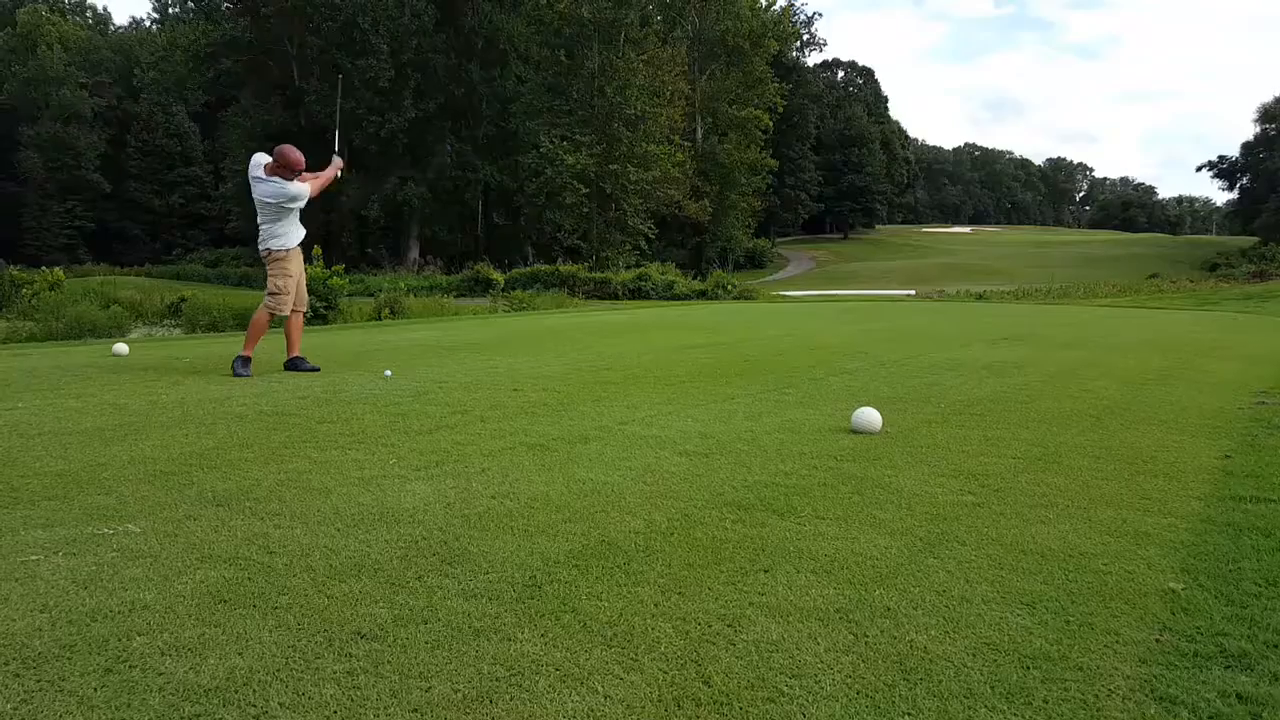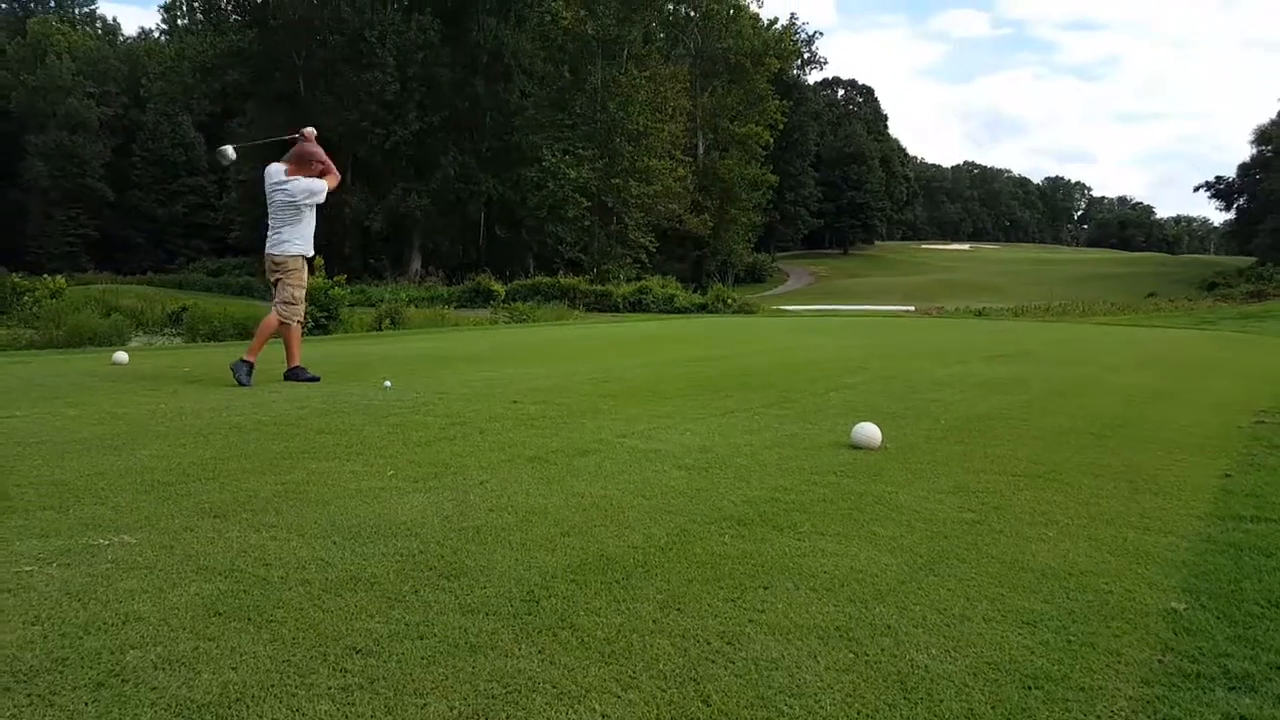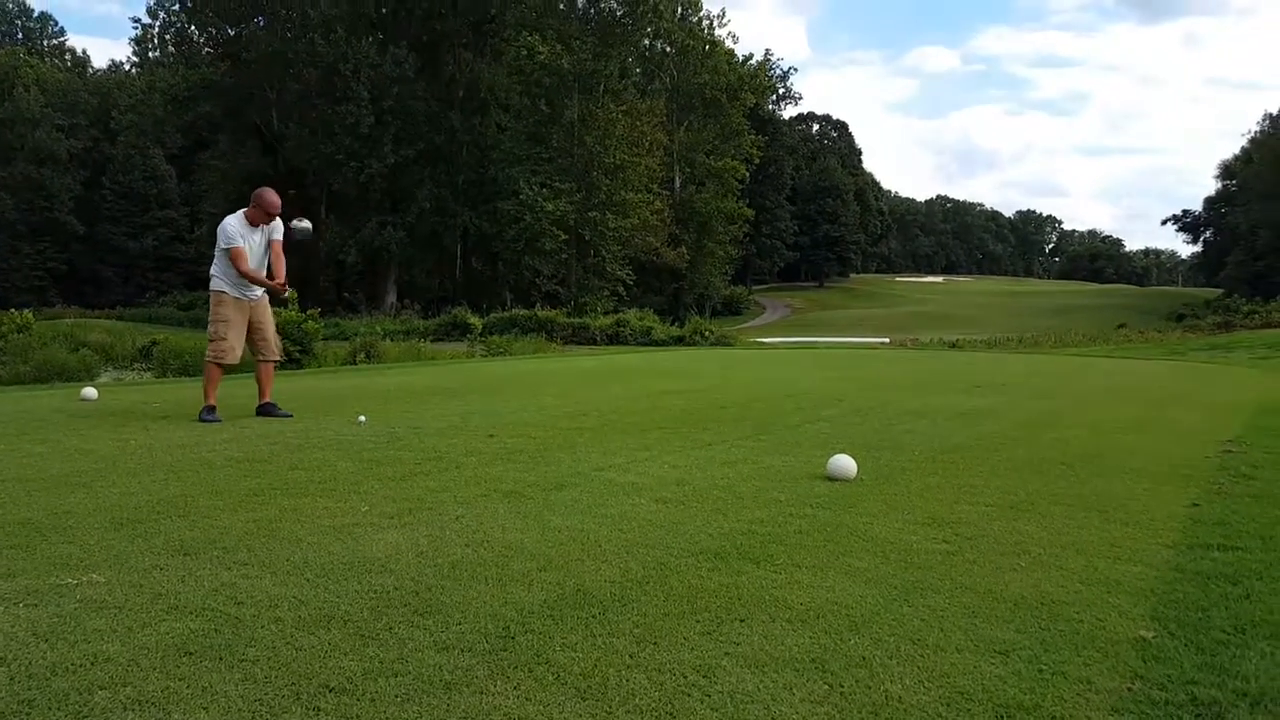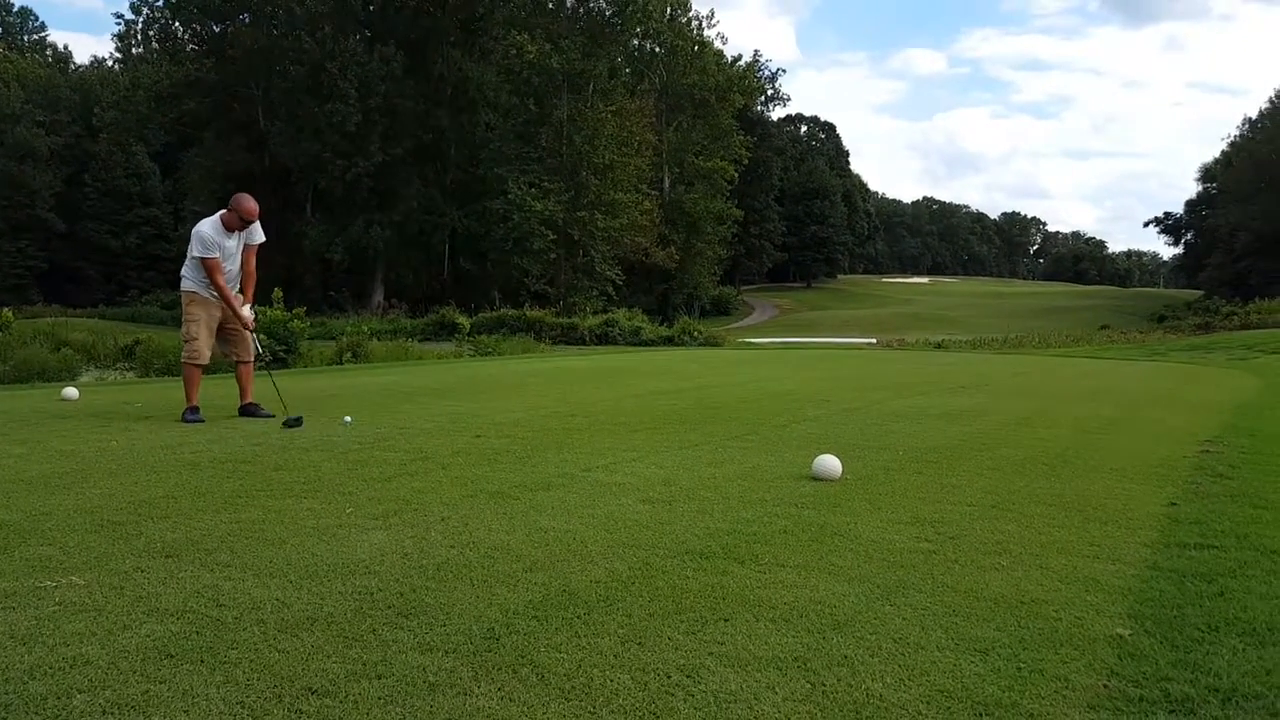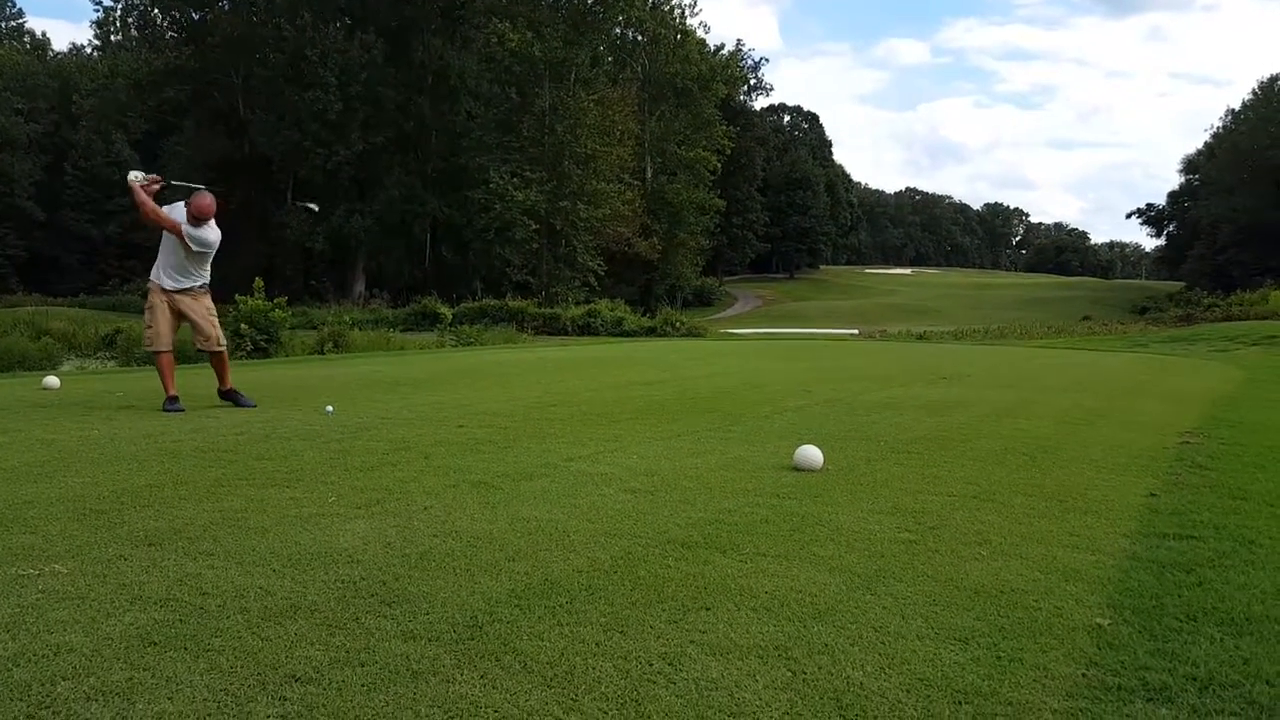
dt=0.7s
person 1, frame 1
left shoulder: (259, 160)
right shoulder: (285, 191)
left elbow: (302, 180)
right elbow: (314, 188)
left wrist: (319, 175)
right wrist: (334, 166)
left hip: (289, 247)
right hip: (281, 250)
left knee: (297, 304)
right knee: (275, 303)
left ankle: (293, 357)
right ankle: (244, 358)
person 1, frame 2
left shoulder: (274, 172)
right shoulder: (307, 187)
left elbow: (288, 162)
right elbow: (334, 178)
left wrist: (304, 143)
right wrist: (313, 145)
left hip: (282, 253)
right hip: (290, 255)
left knee: (294, 312)
right knee: (283, 311)
left ankle: (293, 366)
right ankle: (246, 361)
person 1, frame 3
left shoulder: (274, 224)
right shoulder: (230, 226)
left elbow: (277, 255)
right elbow: (242, 268)
left wrist: (280, 281)
right wrist: (269, 284)
left hip: (257, 295)
right hip: (227, 293)
left knee: (268, 348)
right knee: (220, 350)
left ankle: (265, 403)
right ankle: (209, 405)
person 1, frame 4
left shoulder: (252, 227)
right shoulder: (205, 232)
left elbow: (249, 265)
right elbow: (215, 278)
left wrist: (247, 303)
right wrist: (237, 312)
left hip: (231, 294)
right hip: (200, 293)
left knee: (245, 347)
right knee: (196, 350)
left ankle: (247, 403)
right ankle: (191, 407)
person 1, frame 5
left shoulder: (210, 236)
right shoulder: (178, 208)
left elbow: (159, 219)
right elbow: (154, 218)
left wrist: (138, 190)
right wrist: (147, 194)
left hip: (193, 291)
right hip: (160, 287)
left knee: (213, 339)
right knee: (159, 340)
left ankle: (226, 388)
right ankle: (171, 395)
